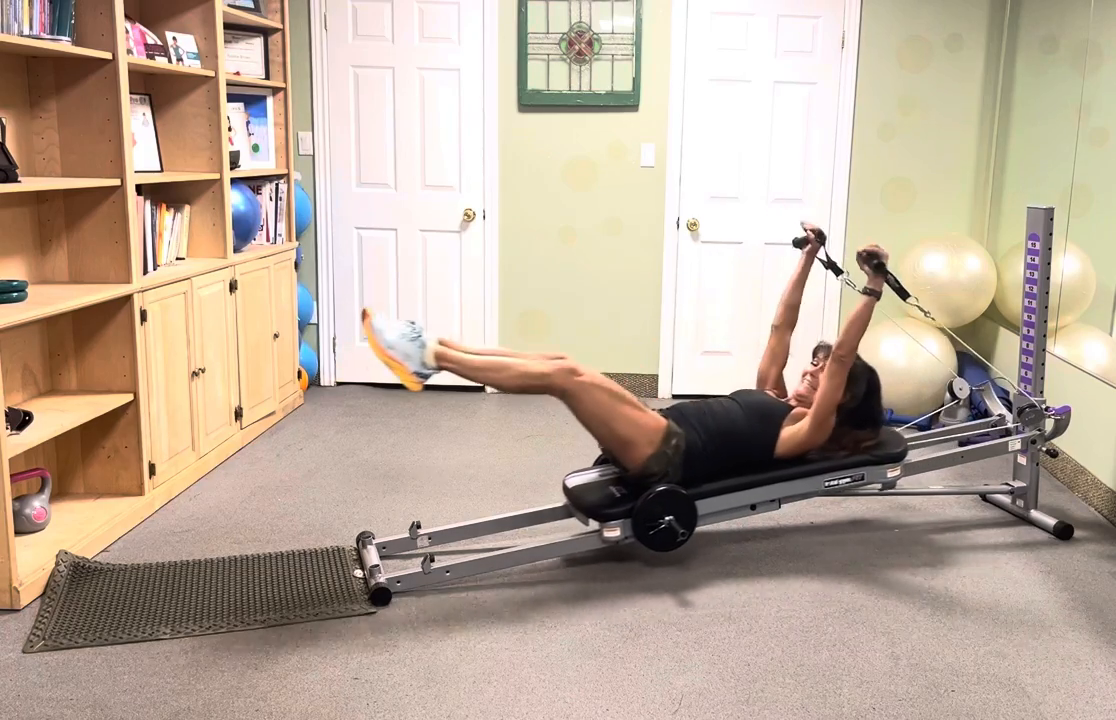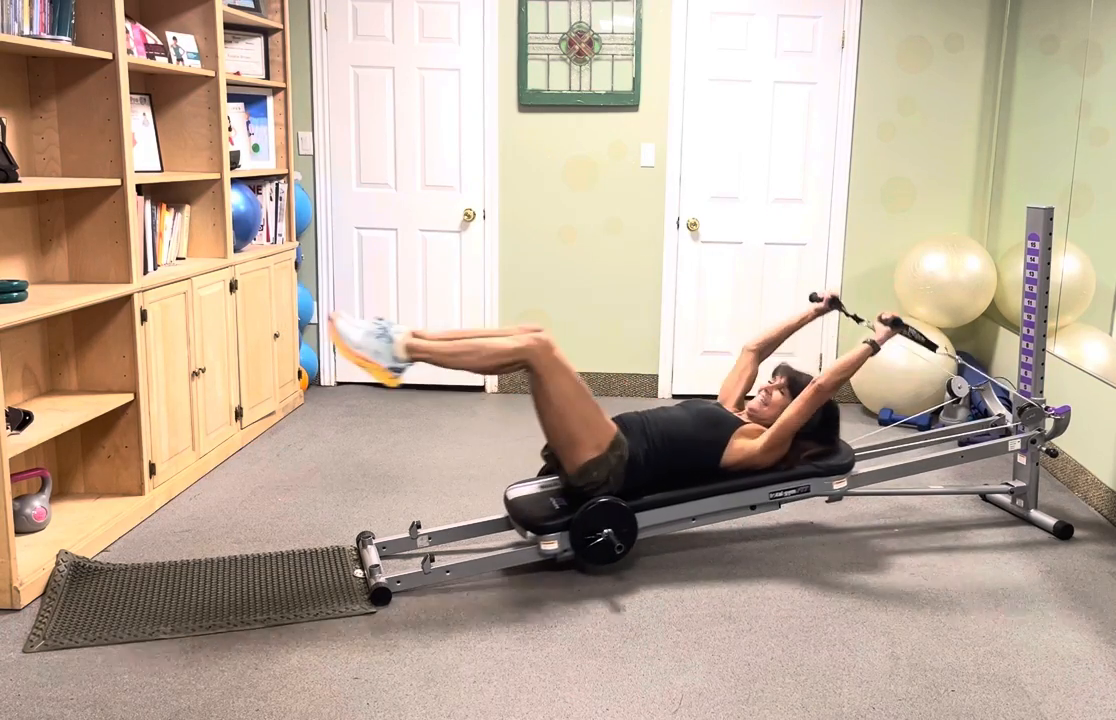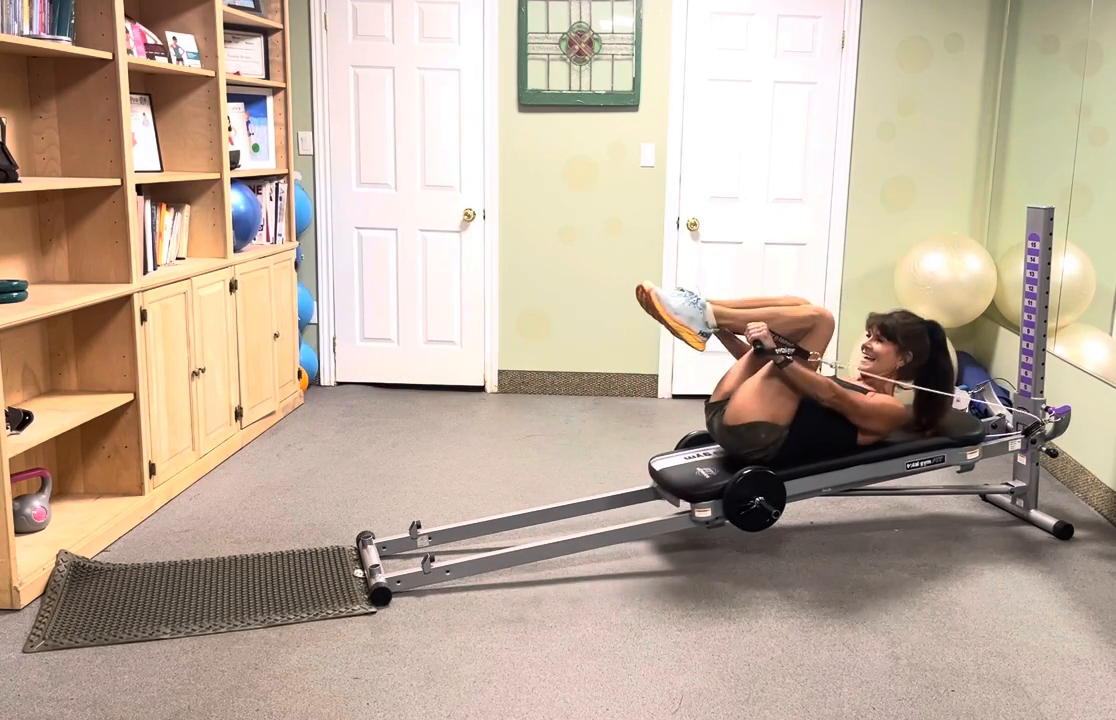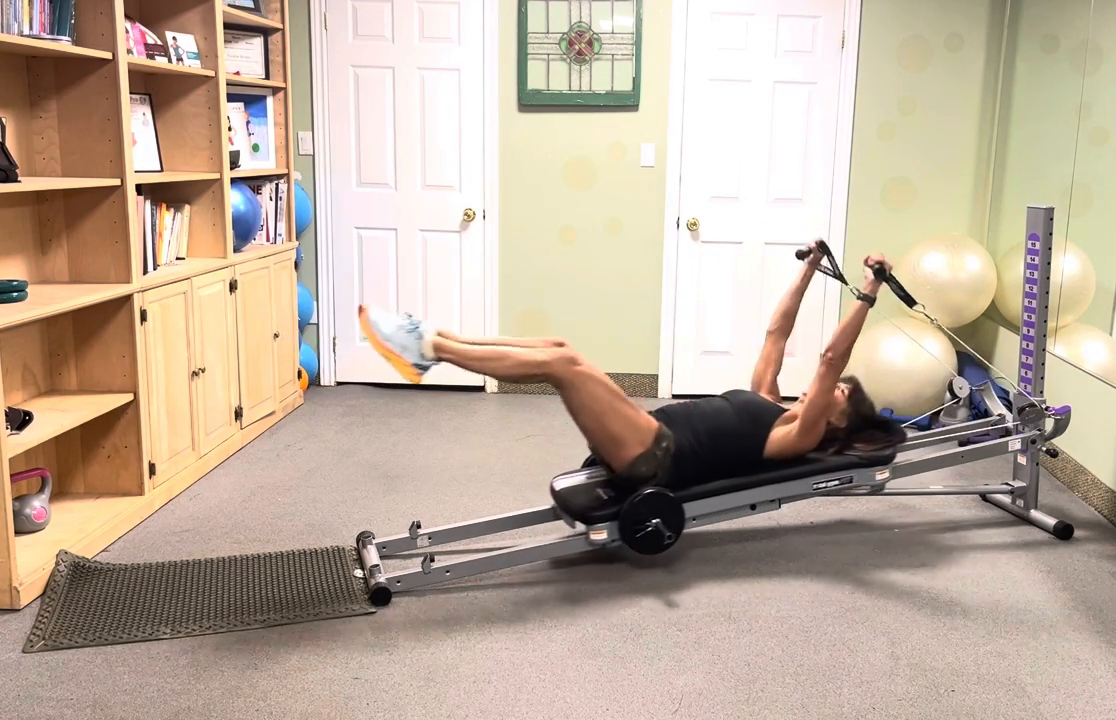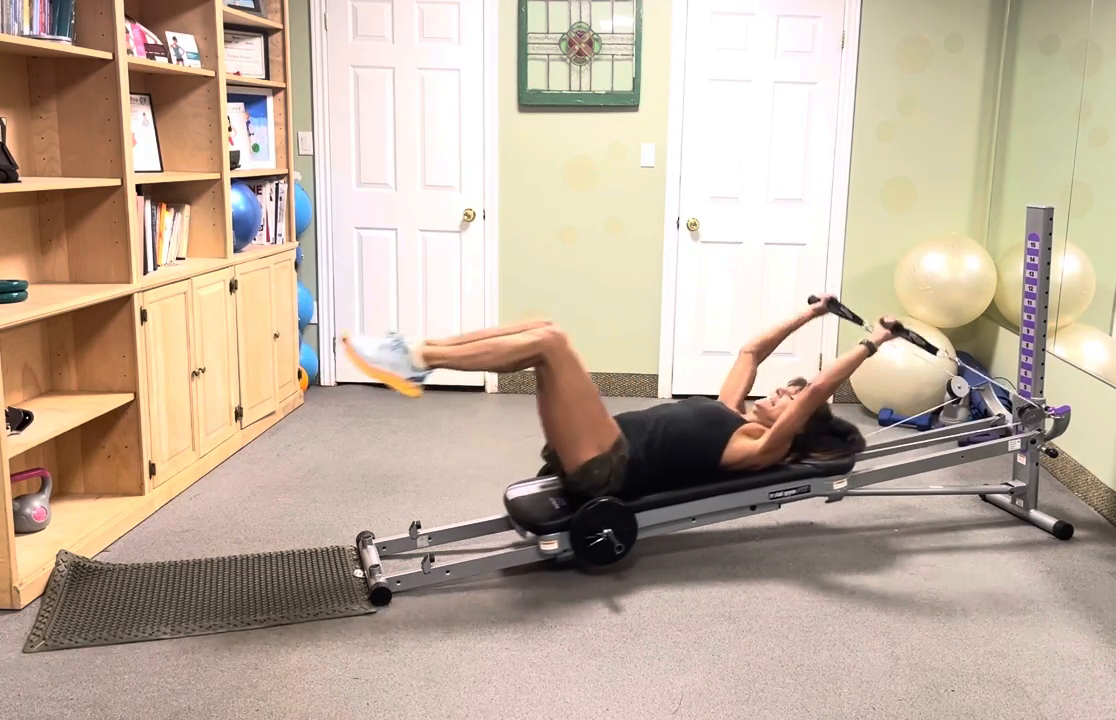
dt=1s
person 1, frame 1
left shoulder: (813, 432)
right shoulder: (773, 401)
left elbow: (842, 359)
right elbow: (781, 327)
left wrist: (871, 290)
right wrist: (808, 259)
left hip: (670, 455)
right hip: (660, 438)
left knee: (562, 373)
right knee: (557, 363)
left ankle: (431, 357)
right ankle: (435, 350)
person 1, frame 2
left shoulder: (763, 446)
right shoulder: (730, 413)
left elbow: (818, 388)
right elbow: (754, 349)
left wrist: (872, 344)
right wrist: (814, 312)
left hip: (608, 467)
right hip: (605, 446)
left knee: (536, 347)
right knee: (530, 336)
left ankle: (401, 349)
right ankle: (403, 341)
person 1, frame 3
left shoulder: (890, 412)
right shoulder: (849, 386)
left elbow: (830, 396)
right elbow: (764, 371)
left wrist: (776, 355)
right wrist: (722, 330)
left hip: (755, 434)
right hip: (727, 416)
left knee: (819, 319)
right knee: (797, 309)
left ankle: (706, 316)
right ankle: (708, 317)
person 1, frame 4
left shoulder: (804, 435)
right shoulder: (766, 404)
left elbow: (832, 358)
right elbow: (777, 332)
left wrist: (866, 295)
right wrist: (808, 270)
left hip: (655, 459)
right hip: (646, 439)
left knee: (561, 361)
right knee: (554, 348)
left ankle: (429, 348)
right ankle: (434, 342)
person 1, frame 5
left shoulder: (763, 451)
right shoulder: (734, 414)
left elbow: (818, 389)
right elbow: (753, 348)
left wrist: (870, 345)
right wrist: (811, 313)
left hip: (607, 468)
right hip: (600, 453)
left knee: (552, 340)
right knee: (542, 334)
left ankle: (416, 358)
right ankle: (416, 355)
